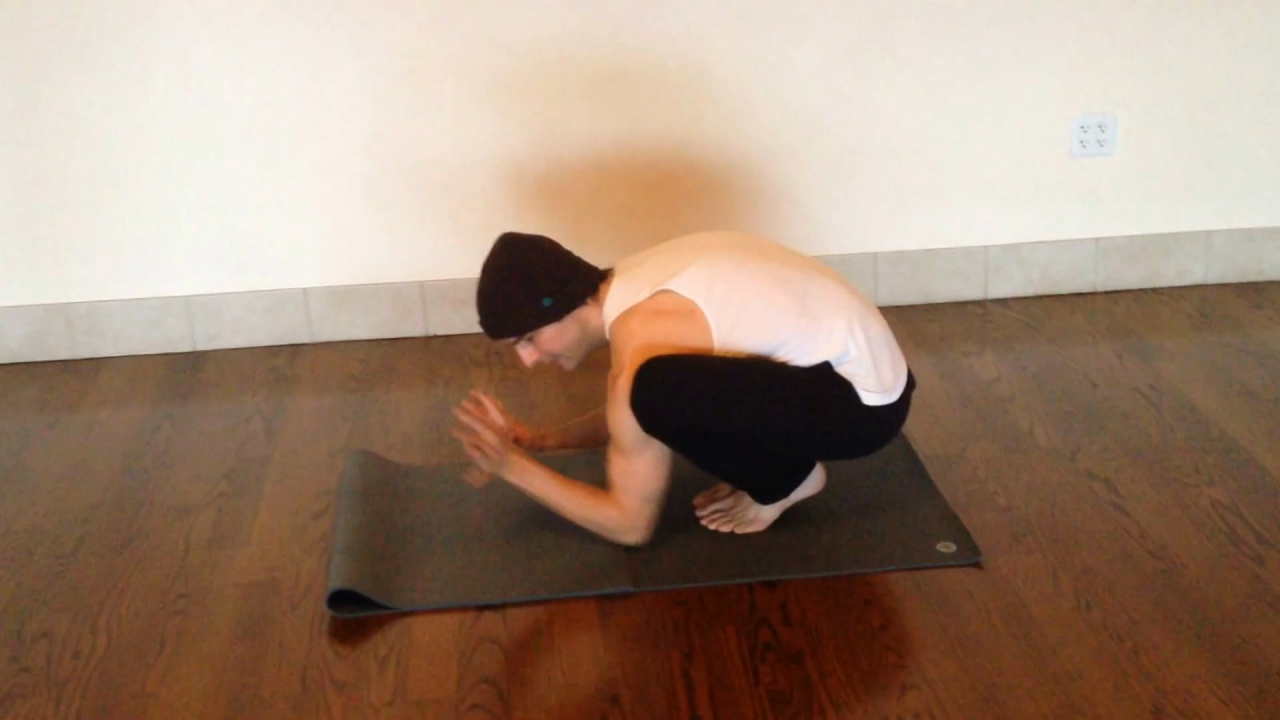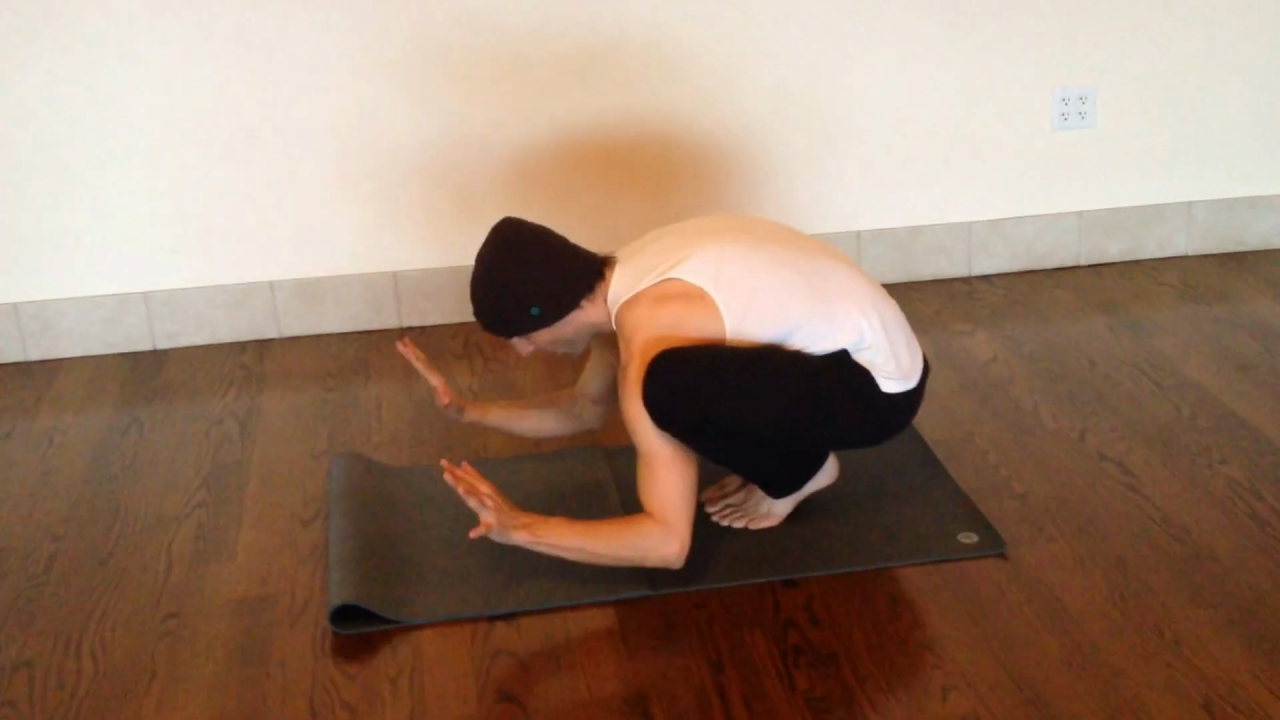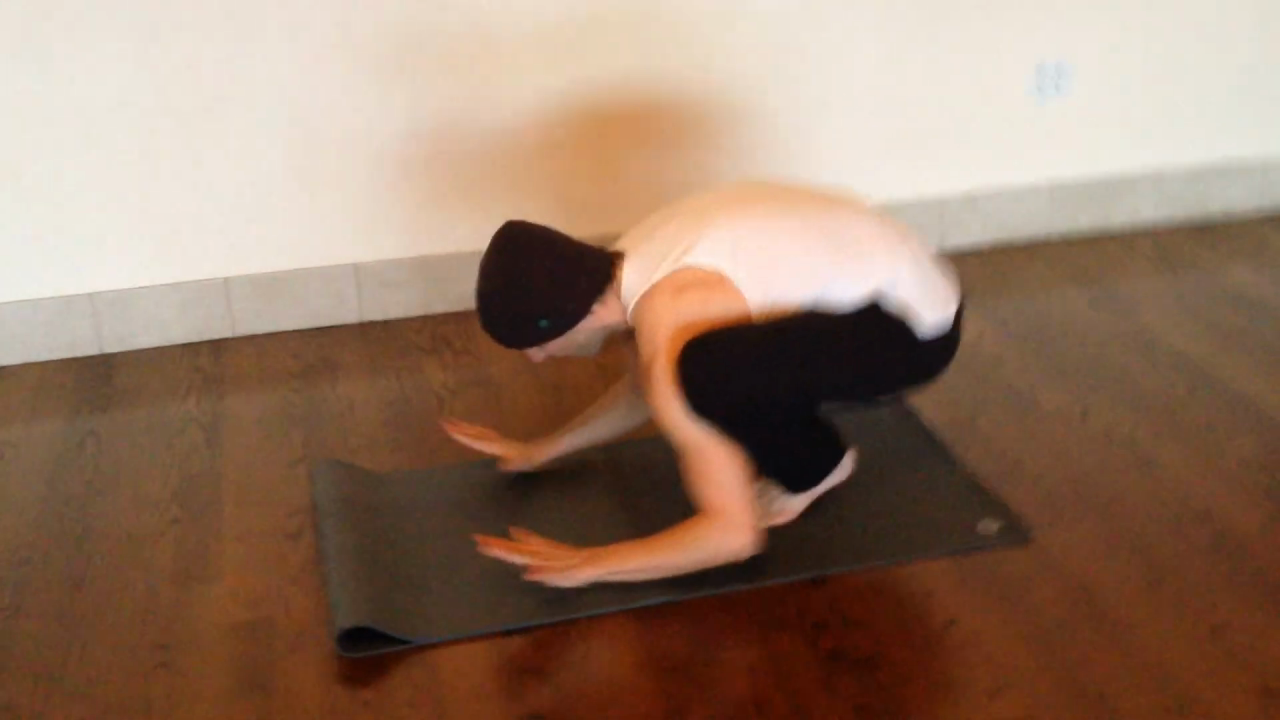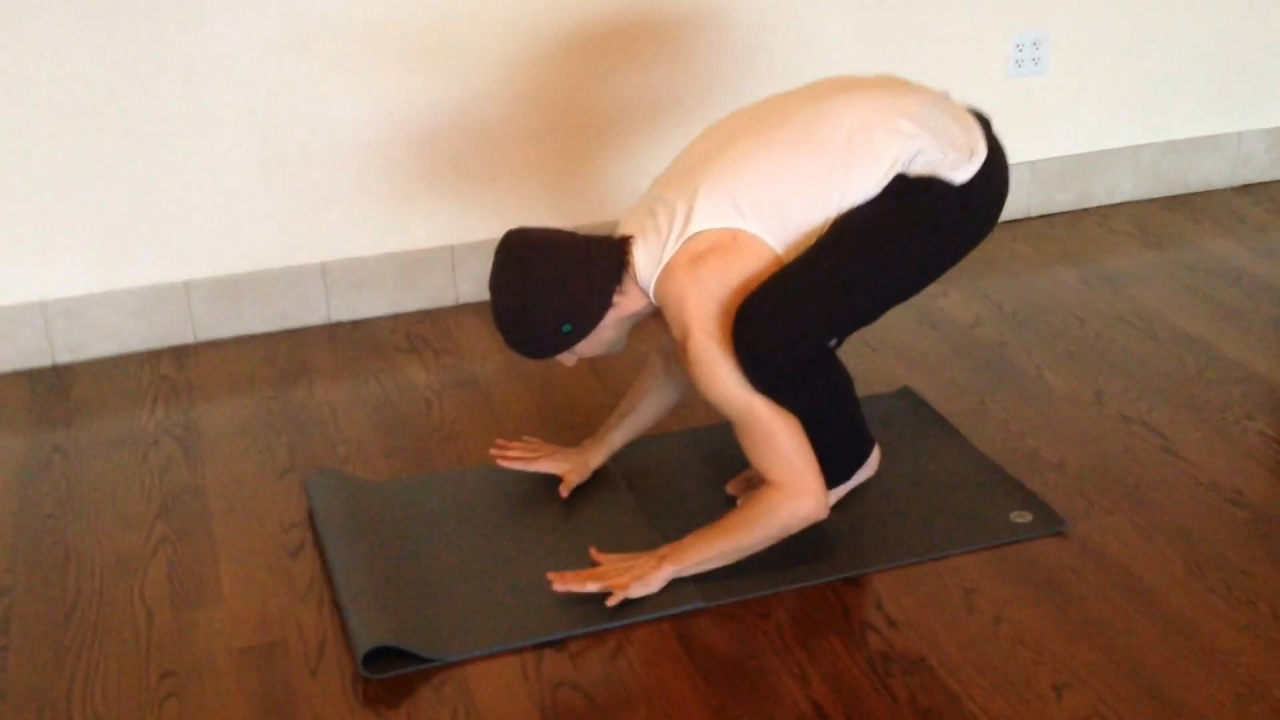
dt=0.5s
person 1, frame 1
left shoulder: (638, 356)
right shoulder: (628, 287)
left elbow: (631, 524)
right elbow: (637, 418)
right wrist: (544, 440)
left hip: (865, 401)
right hip: (850, 352)
left knee: (660, 390)
left ankle: (783, 482)
right ankle: (776, 463)
person 1, frame 2
left shoulder: (650, 339)
right shoulder: (622, 280)
left elbow: (668, 542)
right elbow: (587, 406)
left wrist: (522, 527)
right wrist: (472, 411)
left hip: (880, 387)
right hip: (851, 336)
left knee: (672, 384)
left ankle: (798, 474)
right ankle: (781, 457)
person 1, frame 3
left shoulder: (671, 338)
right shoulder: (634, 264)
left elbow: (735, 532)
right elbow: (646, 392)
left wrist: (583, 564)
right wrist: (540, 450)
left hip: (913, 324)
right hip: (884, 276)
left knee: (705, 371)
left ankle: (815, 468)
right ankle: (802, 450)
person 1, frame 4
left shoulder: (699, 308)
right shoulder: (638, 241)
left elbow: (803, 498)
left wrist: (662, 564)
right wrist: (594, 450)
left hip: (952, 172)
left knee: (769, 334)
left ankle: (846, 461)
right ankle: (807, 442)
